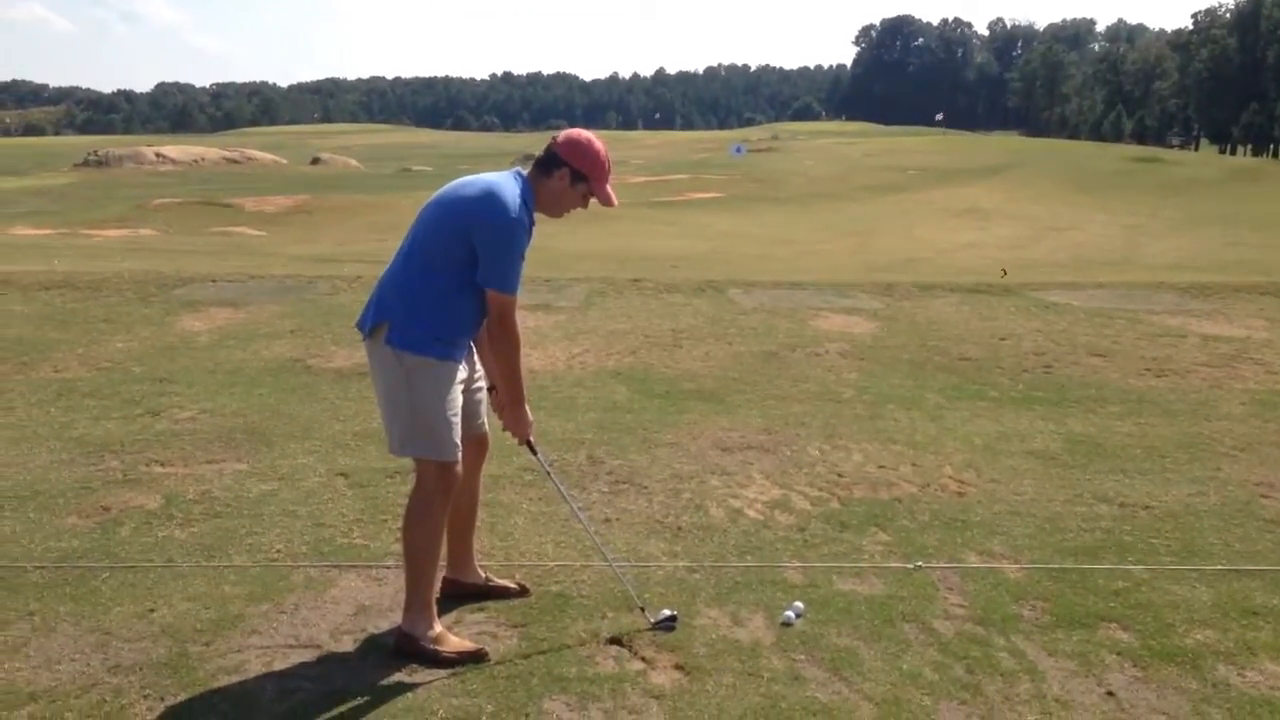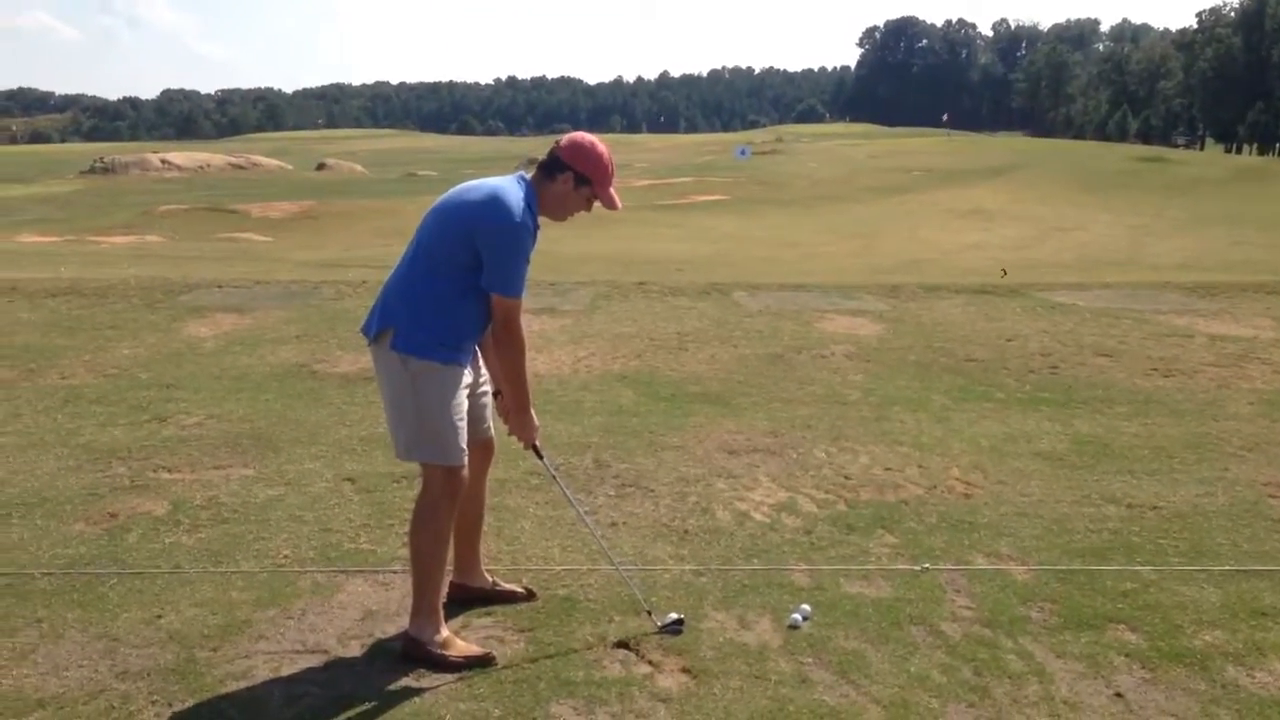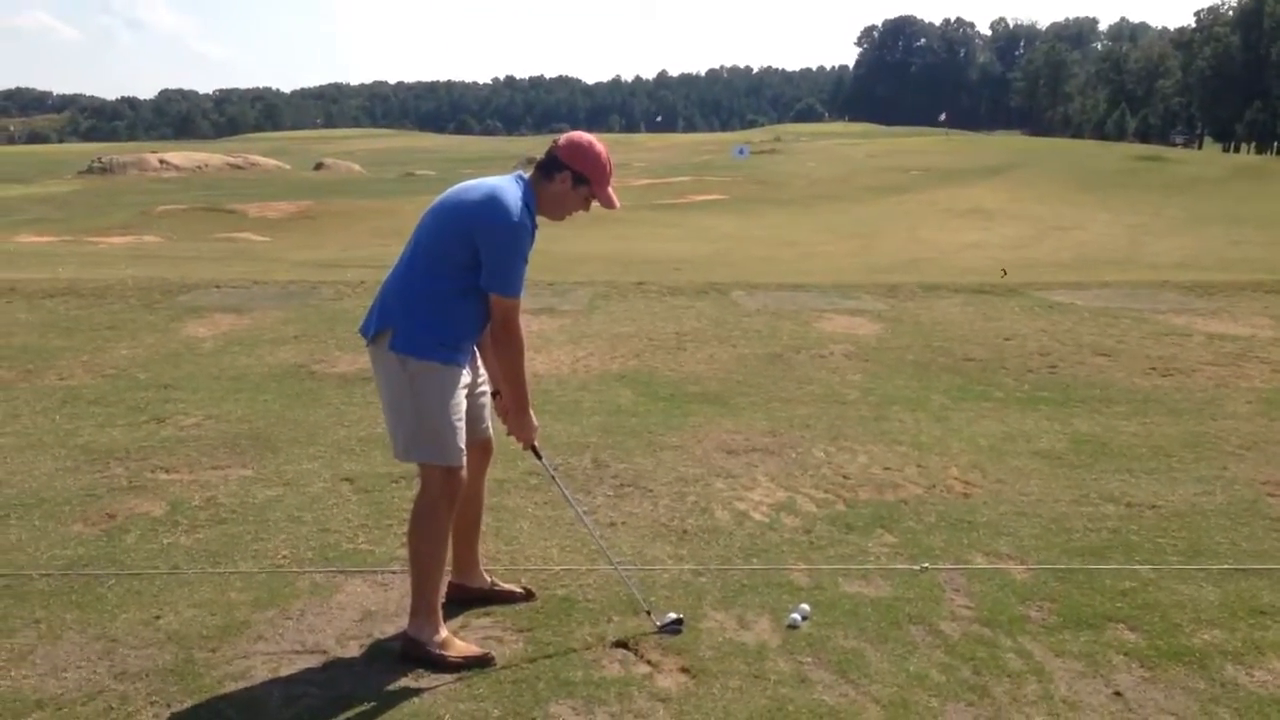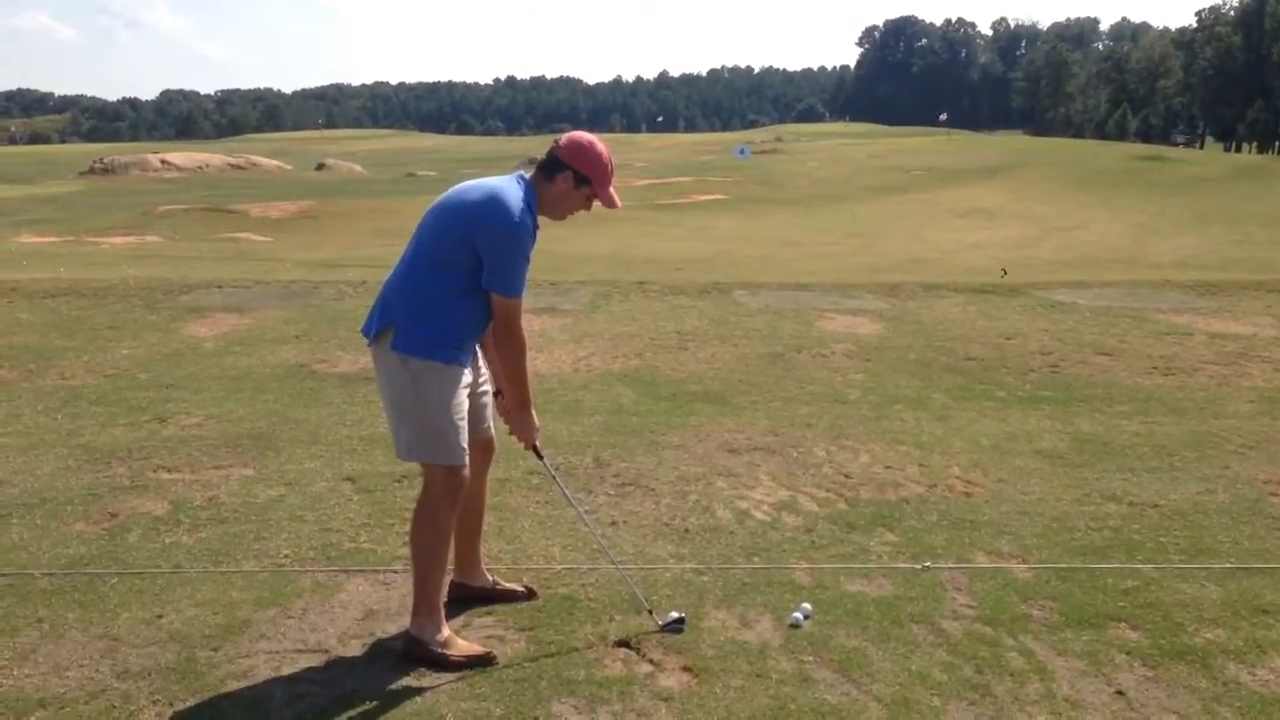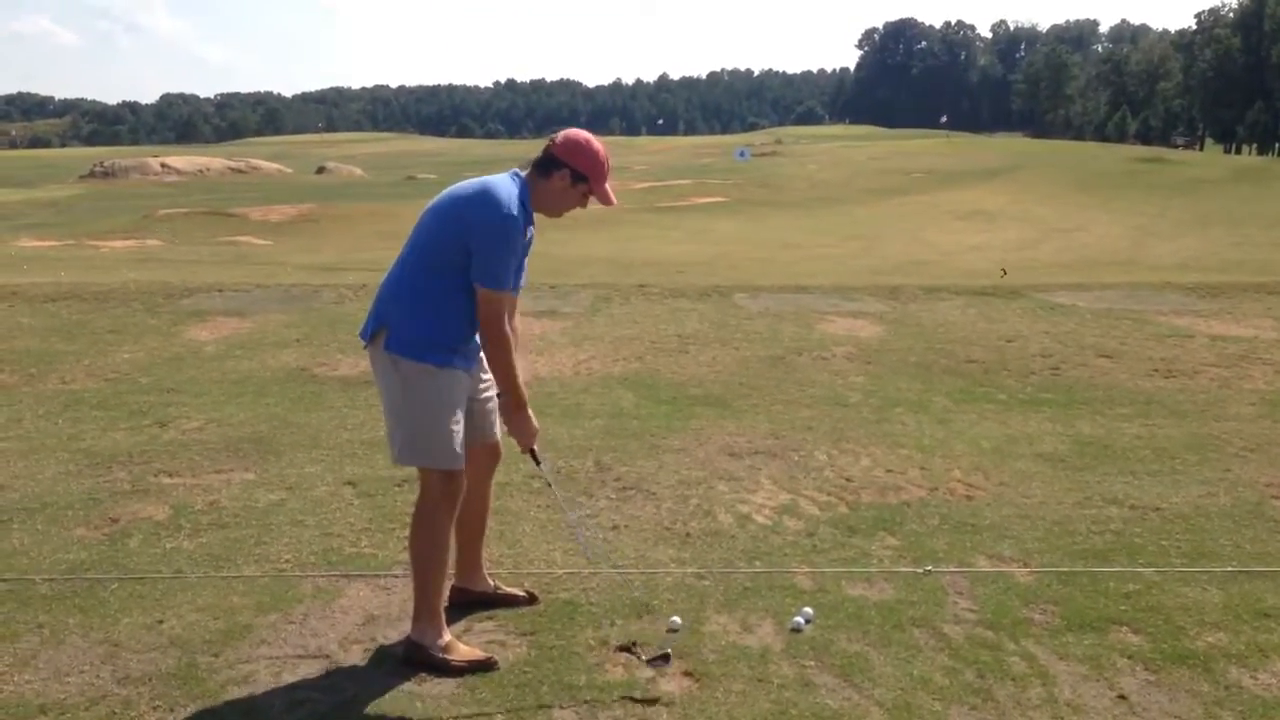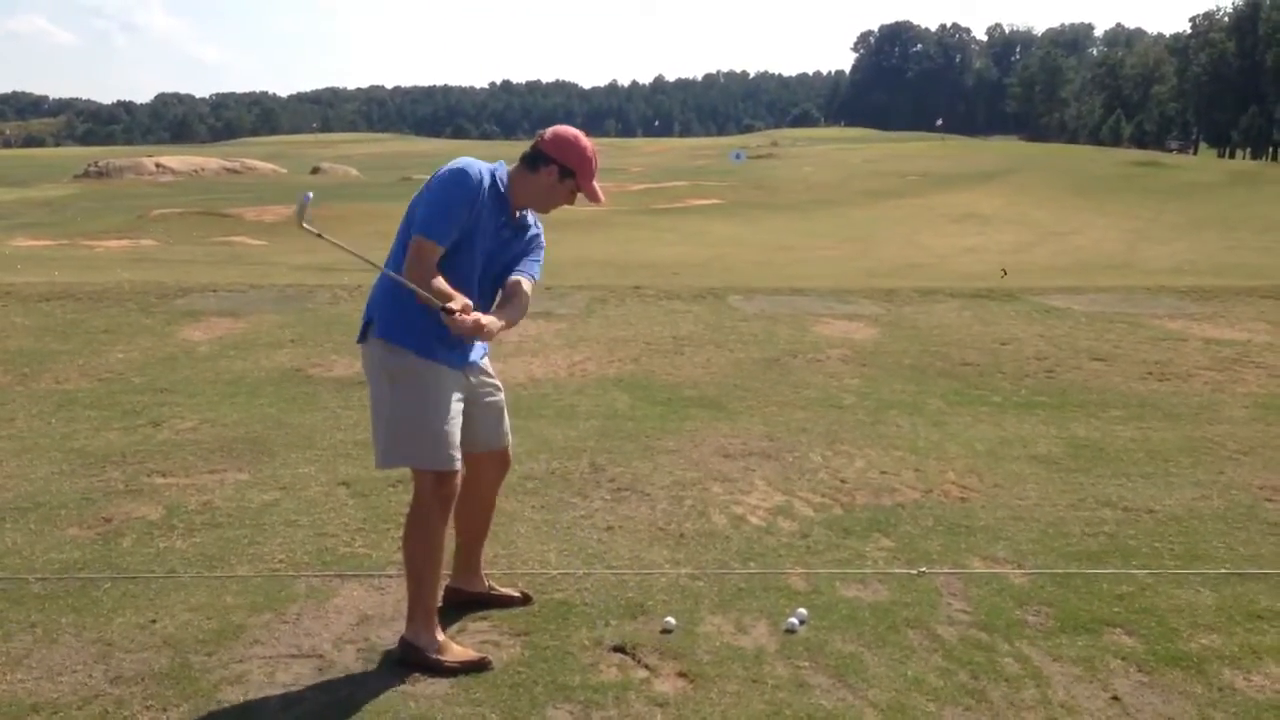
dt=0.2s
person 1, frame 1
left shoulder: (502, 196)
right shoulder: (506, 212)
left elbow: (482, 311)
right elbow: (503, 323)
left wrist: (496, 385)
right wrist: (517, 404)
left hip: (445, 338)
right hip: (412, 341)
left knee: (472, 450)
right knee: (440, 471)
left ankle: (461, 571)
right ankle: (417, 623)
person 1, frame 2
left shoulder: (506, 199)
right shoulder: (510, 215)
left elbow: (487, 314)
right elbow: (507, 327)
left wrist: (502, 389)
right wrist: (522, 408)
left hip: (450, 342)
right hip: (417, 346)
left knee: (477, 454)
right knee: (446, 477)
left ankle: (468, 576)
right ankle: (425, 628)
person 1, frame 3
left shoulder: (504, 199)
right shoulder: (509, 217)
left elbow: (485, 315)
right elbow: (506, 328)
left wrist: (500, 388)
right wrist: (521, 409)
left hip: (447, 343)
right hip: (414, 346)
left knee: (476, 454)
right knee: (444, 478)
left ankle: (467, 577)
right ankle: (423, 629)
person 1, frame 4
left shoulder: (506, 200)
right shoulder: (510, 218)
left elbow: (490, 318)
right elbow: (507, 327)
left wrist: (502, 387)
right wrist: (523, 407)
left hip: (450, 342)
right hip: (415, 345)
left knee: (477, 452)
right knee: (447, 477)
left ankle: (468, 575)
right ankle: (425, 627)
person 1, frame 5
left shoulder: (519, 216)
right shoulder: (496, 207)
left elbow: (503, 313)
right elbow: (491, 318)
left wrist: (511, 392)
right wrist: (521, 405)
left hip: (457, 349)
right hip: (415, 348)
left knee: (482, 455)
right knee: (445, 482)
left ankle: (469, 579)
right ankle: (427, 633)
person 1, frame 6
left shoulder: (530, 233)
right shoulder: (463, 182)
left elbow: (518, 297)
right elbow: (414, 271)
left wrist: (487, 320)
right wrist: (454, 304)
left hip: (464, 354)
right hip: (405, 349)
left knee: (492, 461)
right knee: (439, 485)
left ankle: (466, 580)
right ankle: (420, 633)
